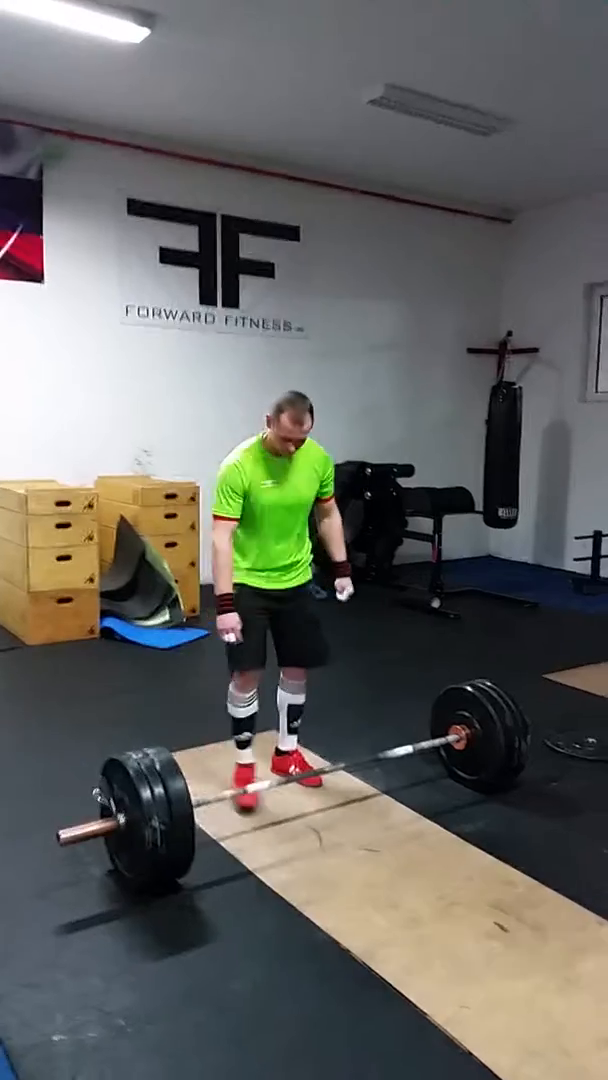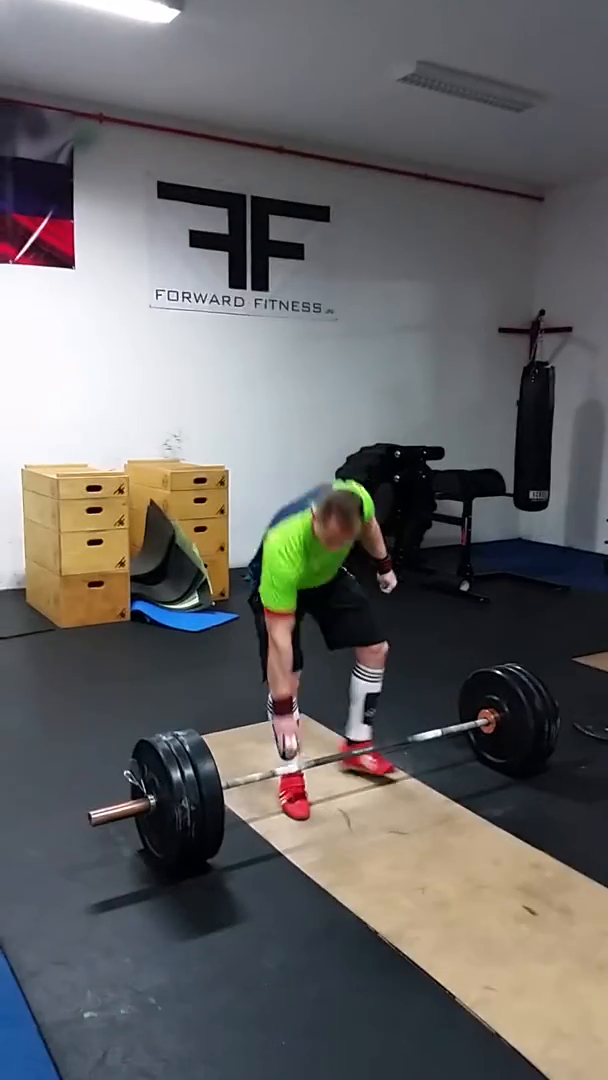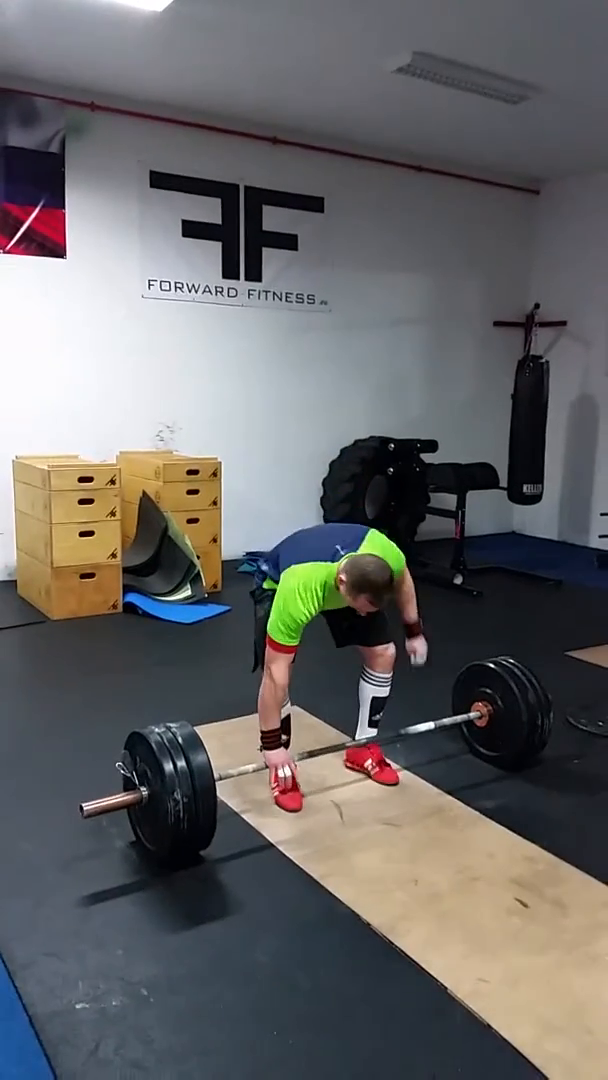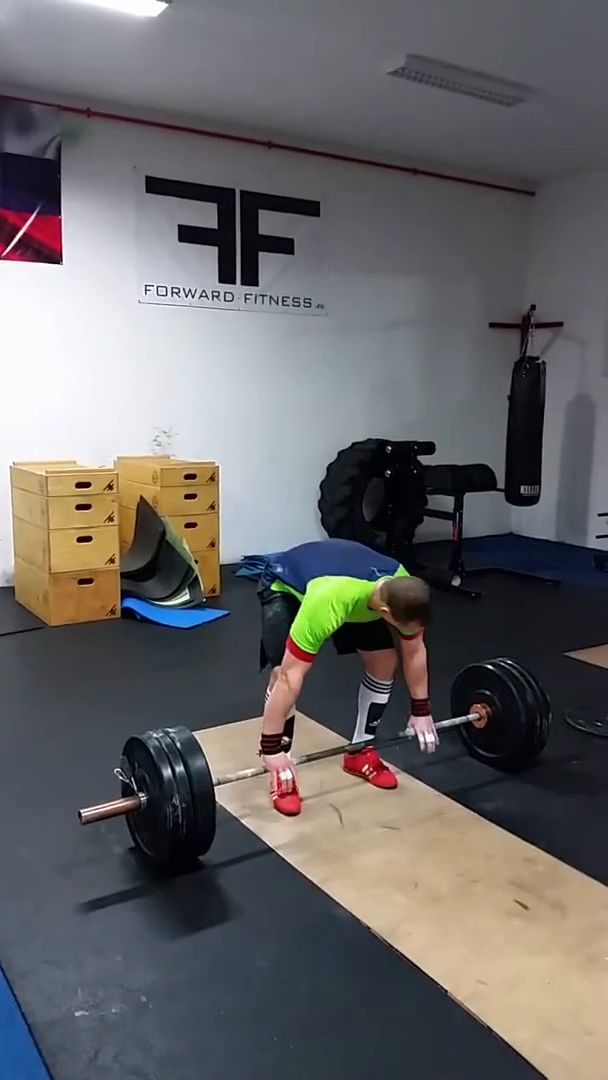
dt=0.4s
person 1, frame 1
left shoulder: (319, 459)
right shoulder: (239, 466)
left elbow: (328, 513)
right elbow: (222, 538)
left wrist: (341, 566)
right wrist: (225, 603)
left hip: (296, 581)
right hip: (247, 584)
left knee: (297, 670)
right knee: (247, 674)
left ankle: (286, 750)
right ankle: (244, 761)
person 1, frame 2
left shoulder: (358, 499)
right shoulder: (284, 550)
right elbow: (280, 638)
left wrist: (384, 565)
right wrist: (283, 711)
left hip: (329, 577)
right hip: (278, 591)
left knee: (375, 648)
right knee: (288, 675)
left ankle: (357, 744)
right ankle: (291, 774)
person 1, frame 3
left shoulder: (383, 552)
right shoulder: (298, 592)
left elbow: (403, 579)
right elbow: (276, 671)
left wrist: (414, 632)
right wrist: (272, 743)
right hip: (277, 582)
left knee: (383, 652)
right knee: (275, 668)
left ankle: (363, 748)
right ankle: (282, 767)
person 1, frame 4
left shoulder: (405, 592)
right shoulder: (328, 602)
left elbow: (414, 652)
right elbow: (291, 676)
left wrist: (421, 711)
right wrist: (271, 748)
right hip: (285, 584)
left knee: (385, 660)
right knee: (283, 671)
left ankle: (360, 752)
right ankle: (281, 770)
